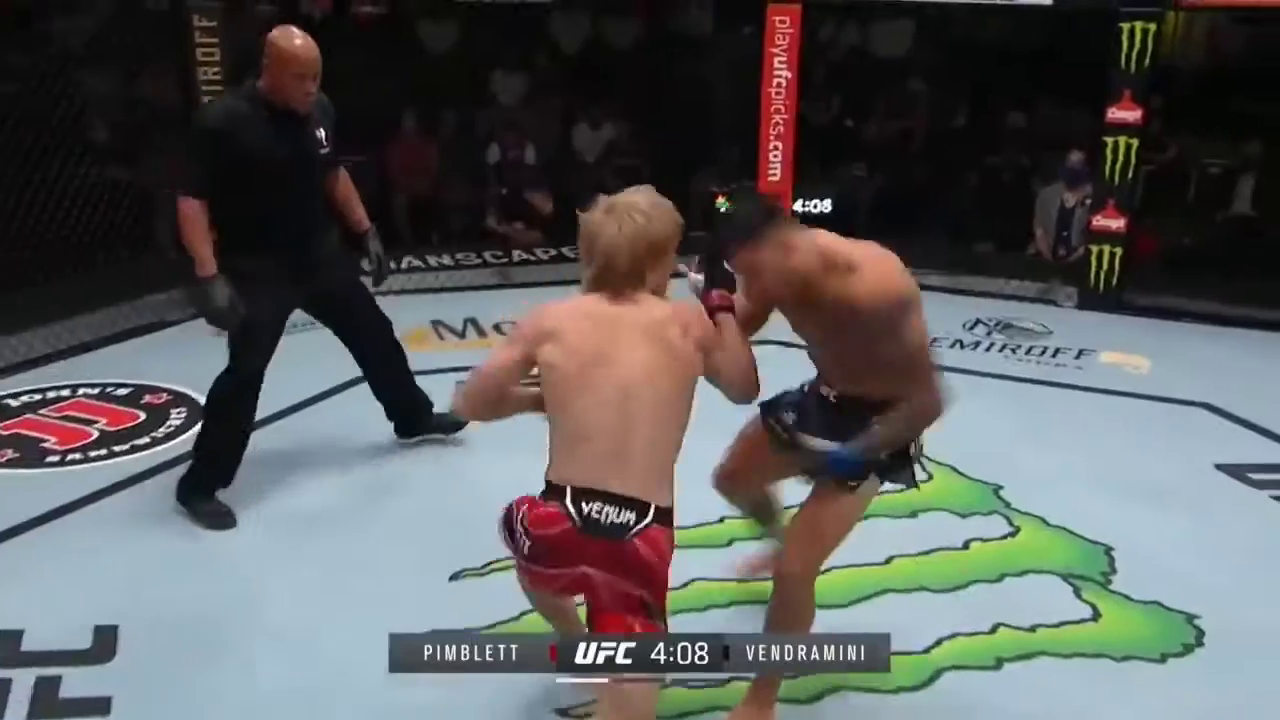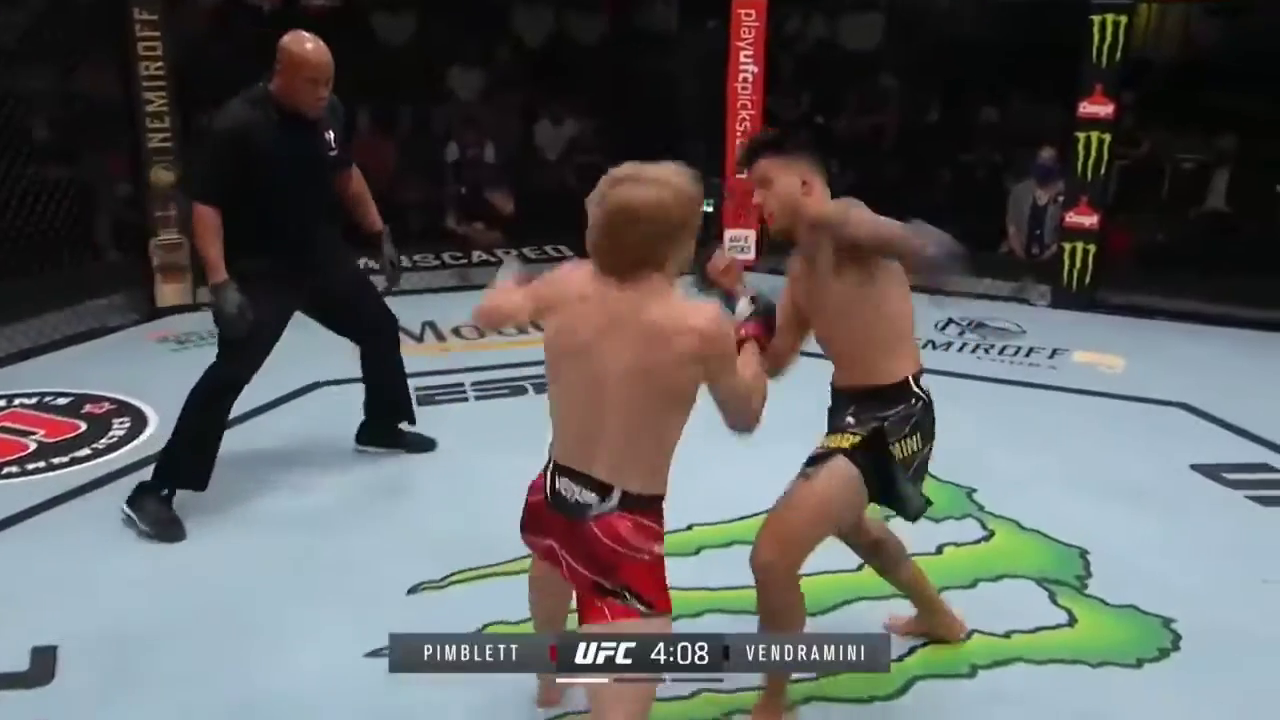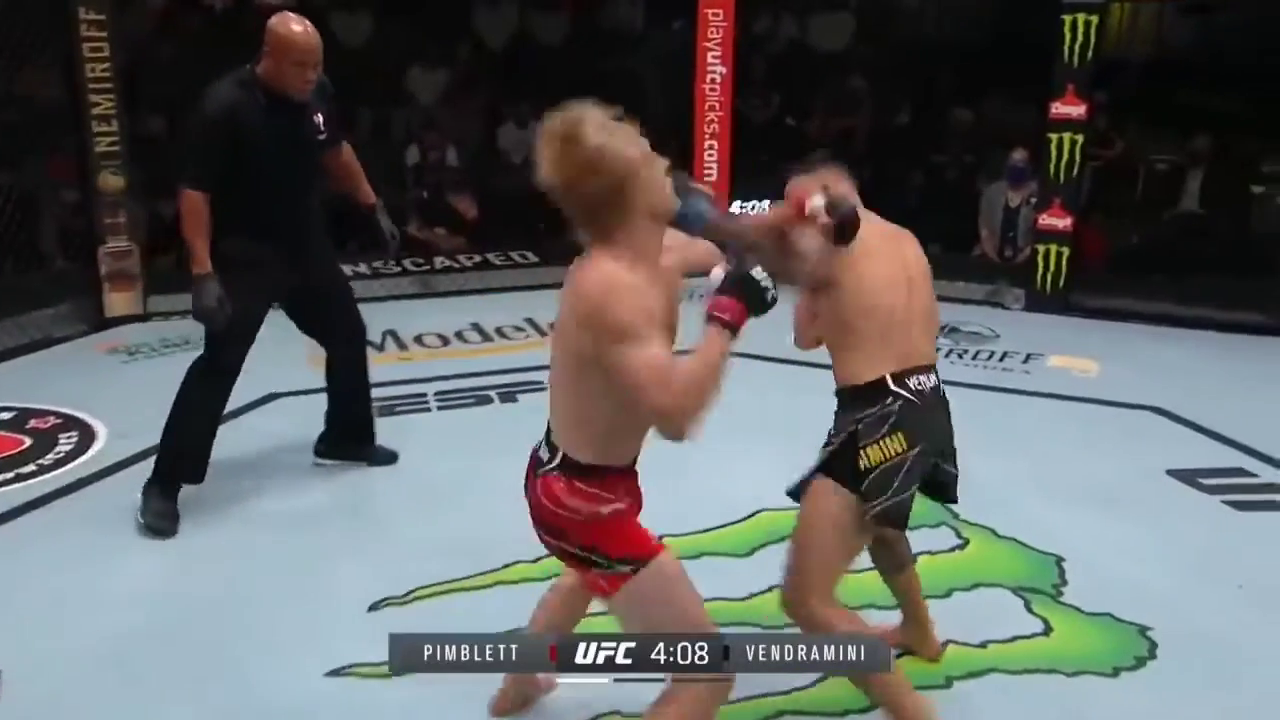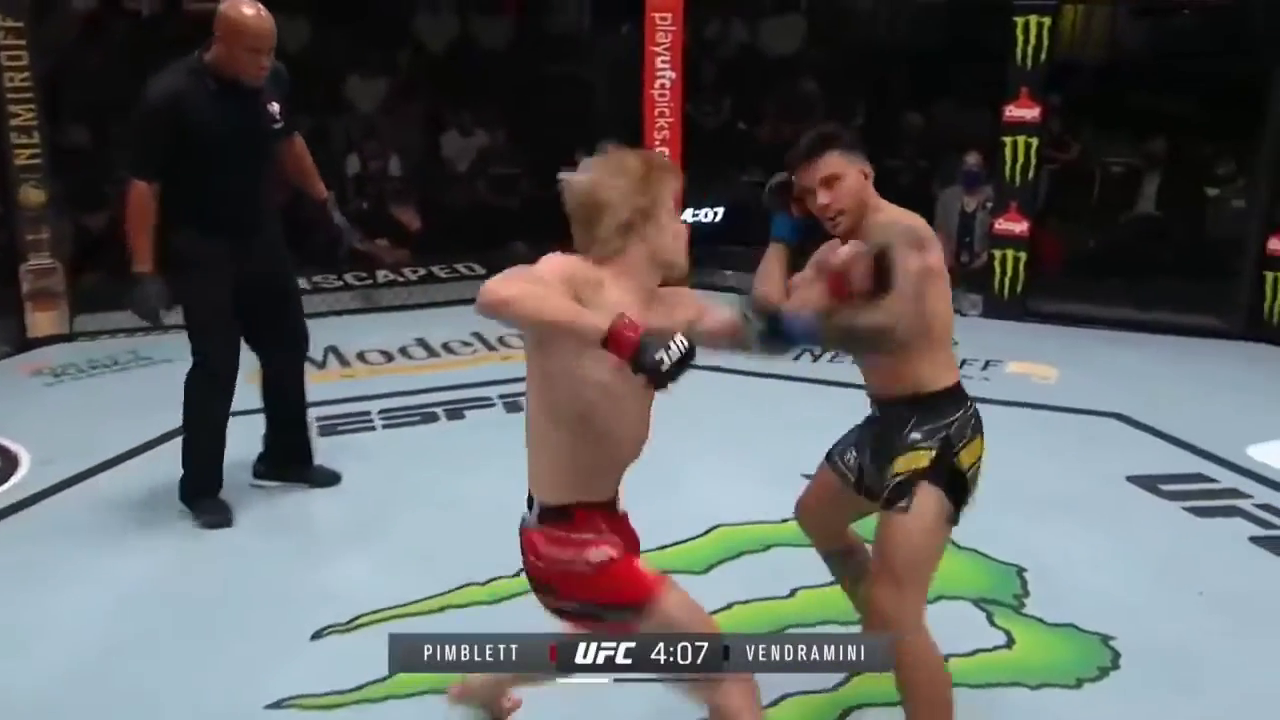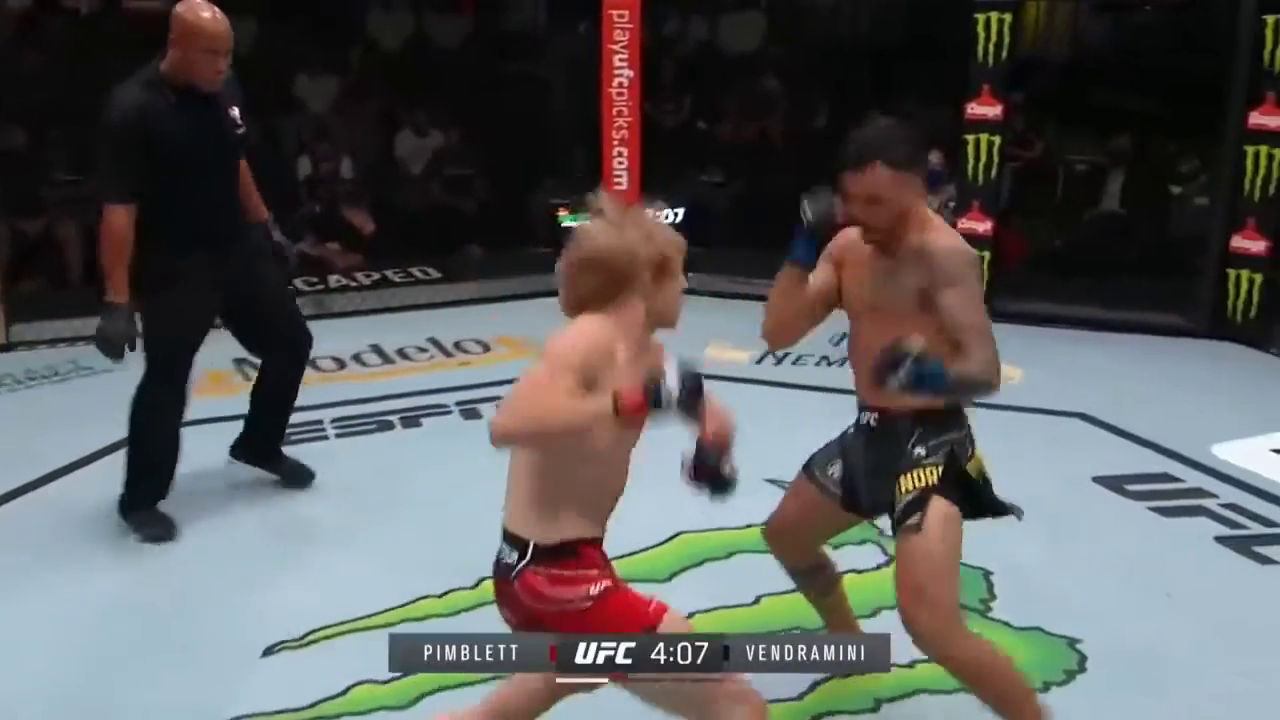
dt=0.3s
person 1, frame 1
left shoulder: (873, 288)
right shoulder: (785, 264)
left elbow: (928, 398)
right elbow: (734, 331)
left wrist: (855, 455)
left hip: (873, 424)
right hip: (824, 400)
left knee: (798, 566)
right knee: (733, 479)
right ankle: (779, 547)
person 1, frame 2
left shoulder: (848, 228)
right shoulder: (802, 266)
left elbow: (920, 241)
right elbow: (771, 363)
left wrist: (932, 252)
right wrist: (733, 297)
left hip: (887, 420)
right hip: (864, 411)
left knee: (772, 558)
right knee: (845, 520)
right ankle: (939, 617)
person 1, frame 3
left shoulder: (840, 231)
right shoulder: (899, 242)
right elbow: (810, 334)
left hip: (880, 419)
right hip: (919, 407)
left knee: (806, 600)
right knee: (874, 518)
right ankle: (920, 633)
person 1, frame 4
left shoulder: (895, 231)
right shoulder: (831, 256)
left elbow: (901, 327)
left hip: (936, 430)
right hip: (888, 421)
left knee: (898, 611)
right knee: (816, 517)
right ankle: (877, 631)
person 1, frame 5
left shoulder: (943, 255)
right shoulder: (846, 247)
left elbow: (986, 372)
right elbow: (779, 332)
left wrist: (933, 375)
right wrist: (802, 250)
left hip: (930, 445)
right hip: (867, 435)
left knee: (933, 626)
right knee: (784, 535)
right ankle: (847, 638)
person 2, frame 1
left shoulder: (549, 322)
right shoulder: (689, 323)
left elbow: (469, 405)
right elbow: (744, 387)
right wrist: (723, 308)
left hip: (560, 527)
right hip: (640, 543)
person 2, frame 2
left shoulder: (565, 288)
right shoulder: (701, 325)
left elbow: (485, 314)
right elbow: (745, 417)
right wrist: (750, 339)
left hip: (550, 500)
right hip: (624, 531)
left knee: (559, 546)
left ankle: (551, 673)
person 2, frame 3
left shoulder: (656, 250)
right shoulder: (613, 287)
right elbow: (672, 414)
right wrist: (727, 316)
left hip: (558, 476)
right hip: (586, 496)
left knee: (591, 572)
person 2, frame 4
left shoulder: (672, 308)
right shoulder: (568, 275)
left elbow: (759, 327)
right elbow: (497, 296)
right wrist: (616, 334)
left hip: (594, 523)
right hip: (569, 541)
left knee: (606, 633)
person 2, frame 5
left shoulder: (637, 350)
right shoulder: (590, 340)
left elbow: (711, 418)
right elbow: (507, 425)
left wrist: (711, 446)
right wrist: (629, 403)
left hip: (539, 570)
right hip: (557, 580)
person 3, frame 1
left shoulder: (319, 110)
right shoulder: (224, 120)
right elbow: (192, 201)
left wrist: (366, 231)
right wrist: (210, 277)
left hip: (317, 252)
right hip: (254, 266)
left knee: (373, 331)
right knee: (245, 371)
left ankle: (413, 417)
right ankle: (199, 485)
person 3, frame 2
left shoulder: (329, 113)
right shoulder: (239, 124)
left elbow: (346, 174)
right elbow: (206, 207)
left wrist: (380, 234)
right wrist: (221, 284)
left hip: (321, 256)
right hip: (261, 269)
left knee: (380, 329)
right knee: (228, 374)
left ankle: (383, 425)
right ankle: (156, 492)
person 3, frame 3
left shoulder: (317, 92)
right shoulder: (225, 106)
left elbow: (335, 150)
right elbow: (195, 193)
left wrist: (373, 206)
right wrist: (204, 275)
left hip: (304, 246)
right hip: (244, 256)
left knee: (348, 336)
right knee: (219, 363)
left ankle: (346, 437)
right ankle: (164, 484)
person 3, frame 4
left shoulder: (272, 79)
right shoulder: (171, 95)
left elbow: (287, 141)
right elbow: (143, 185)
left wrist: (325, 201)
right wrist: (144, 270)
left hip: (259, 240)
right hip: (200, 251)
left knee: (286, 347)
right knee: (215, 363)
left ankle: (285, 458)
right ankle: (200, 485)
person 3, frame 5
left shoulder: (224, 90)
right shoulder: (135, 109)
right elbow: (119, 210)
left wrist: (264, 224)
right wrist: (118, 302)
left hip: (237, 250)
right hip: (173, 268)
left knee: (291, 341)
right knee: (166, 381)
left ankle: (261, 445)
right ankle: (141, 500)
